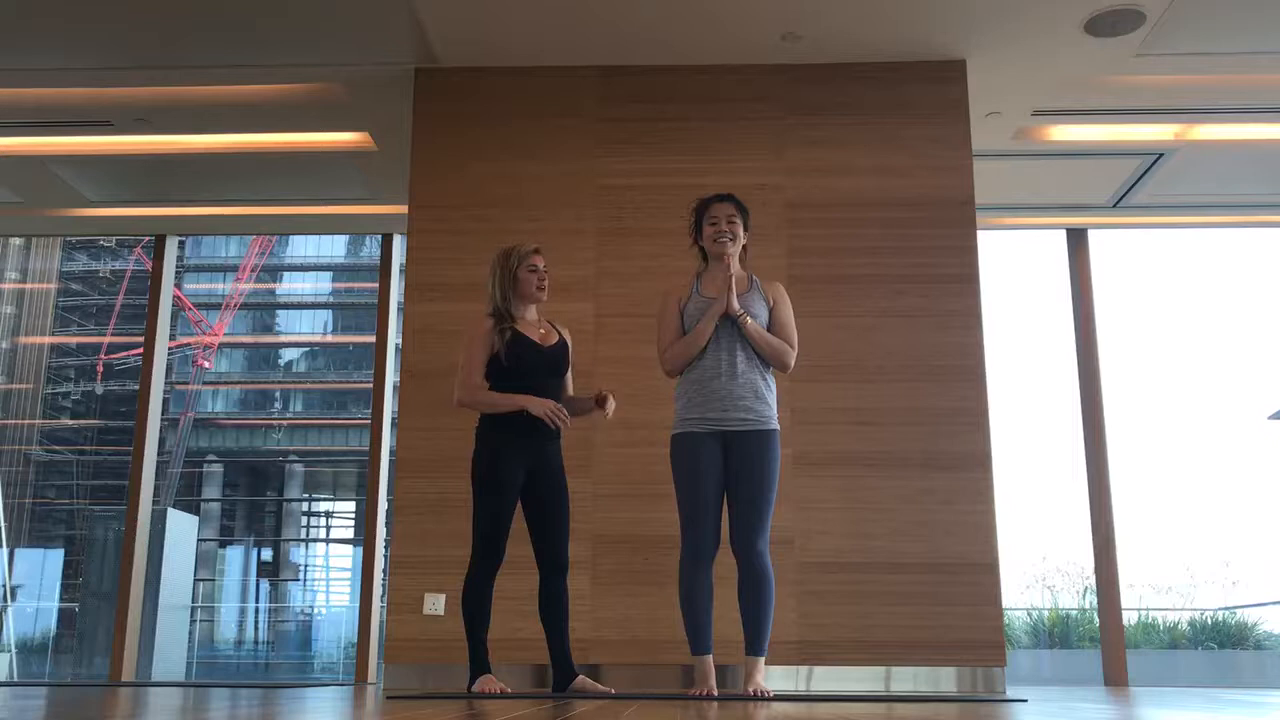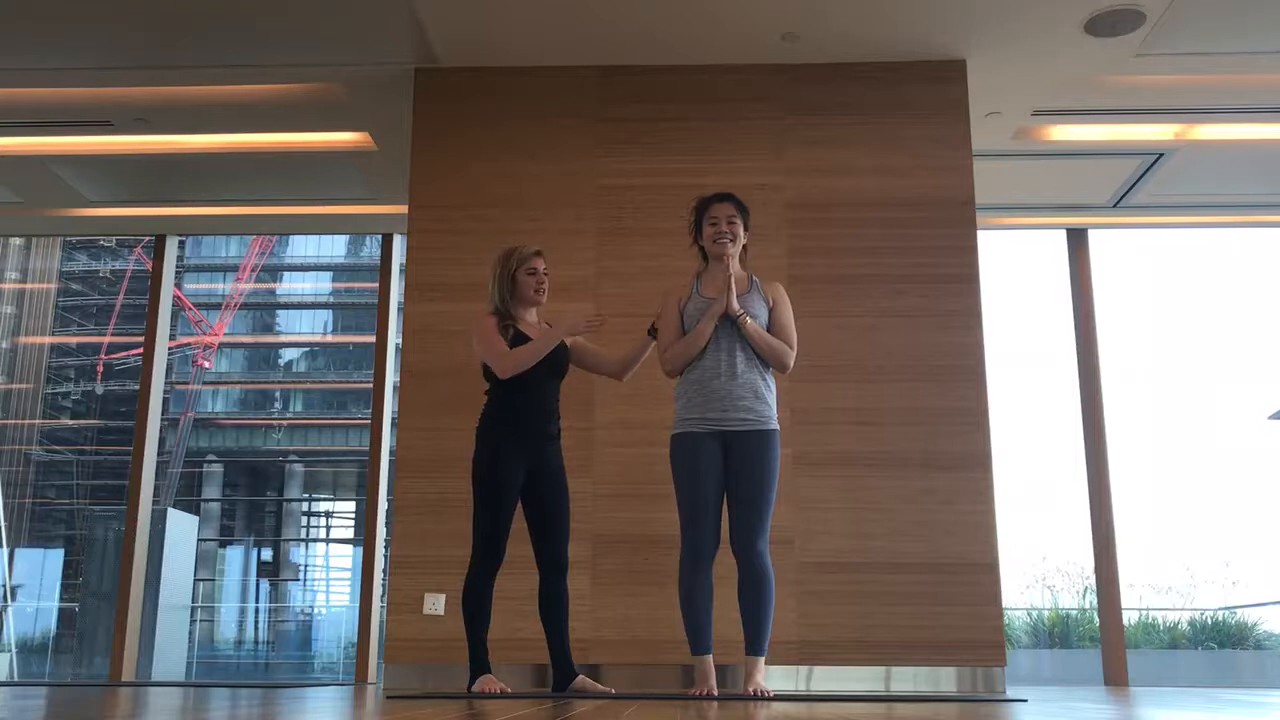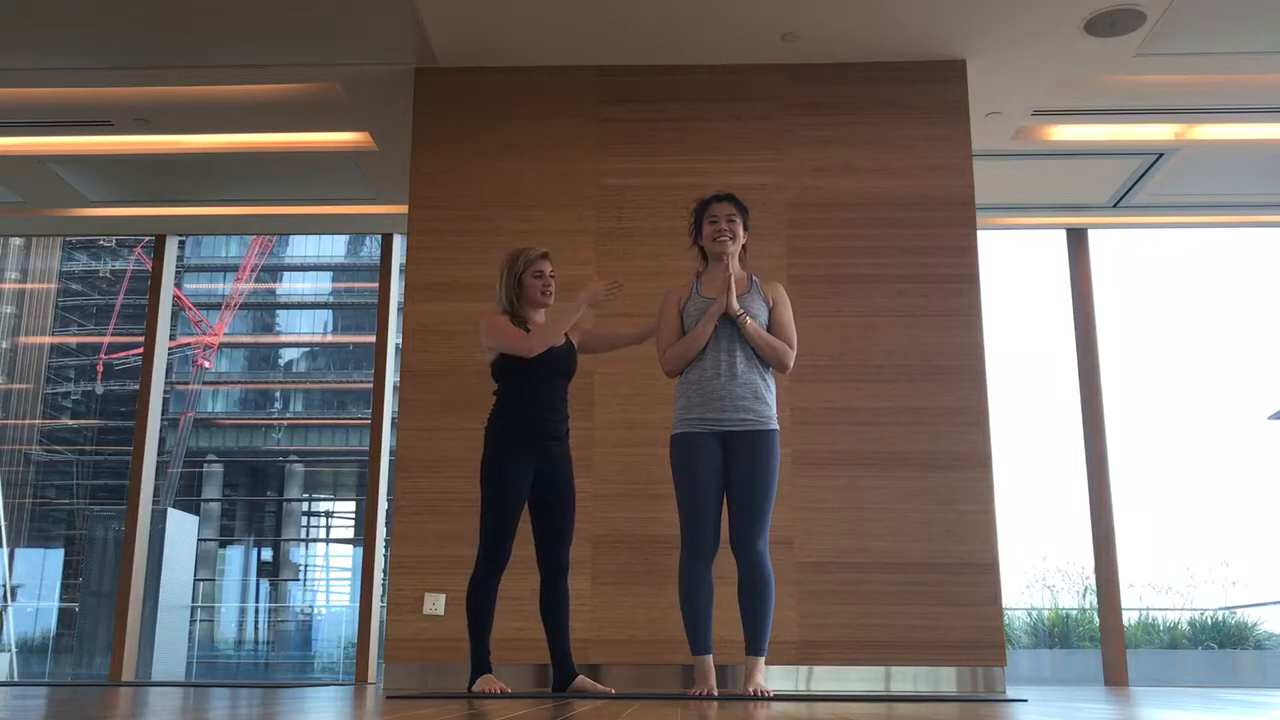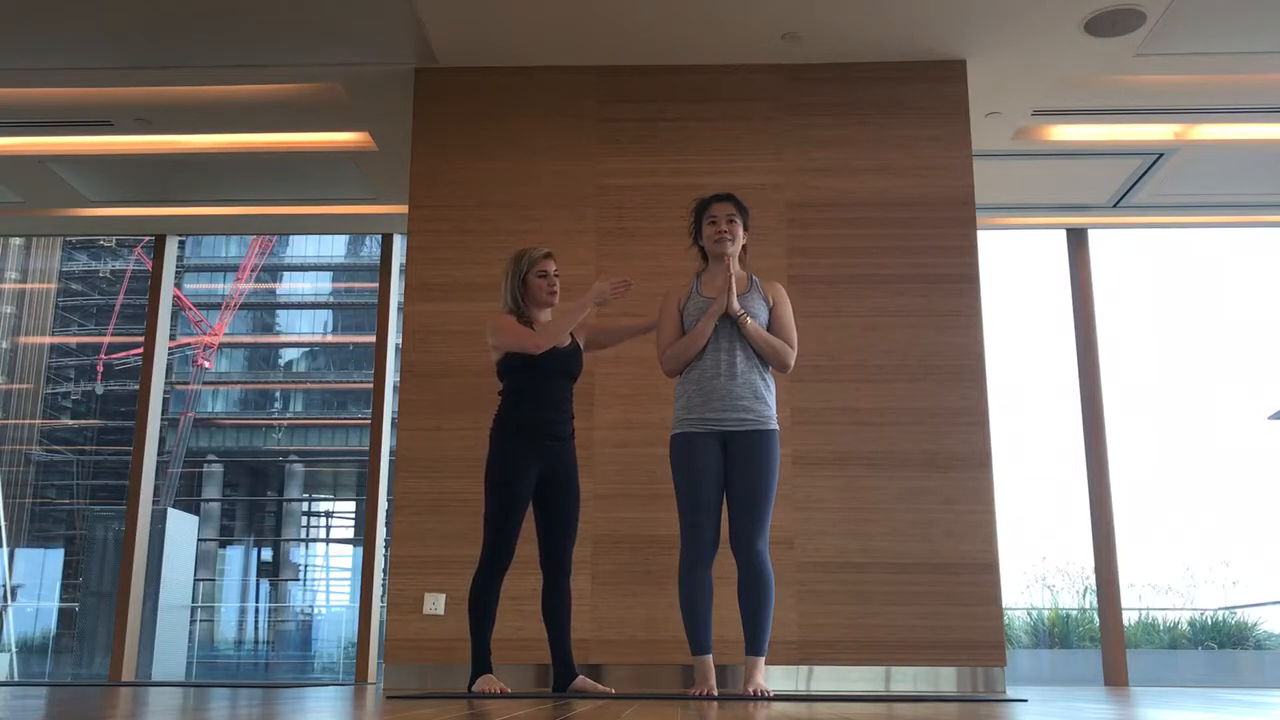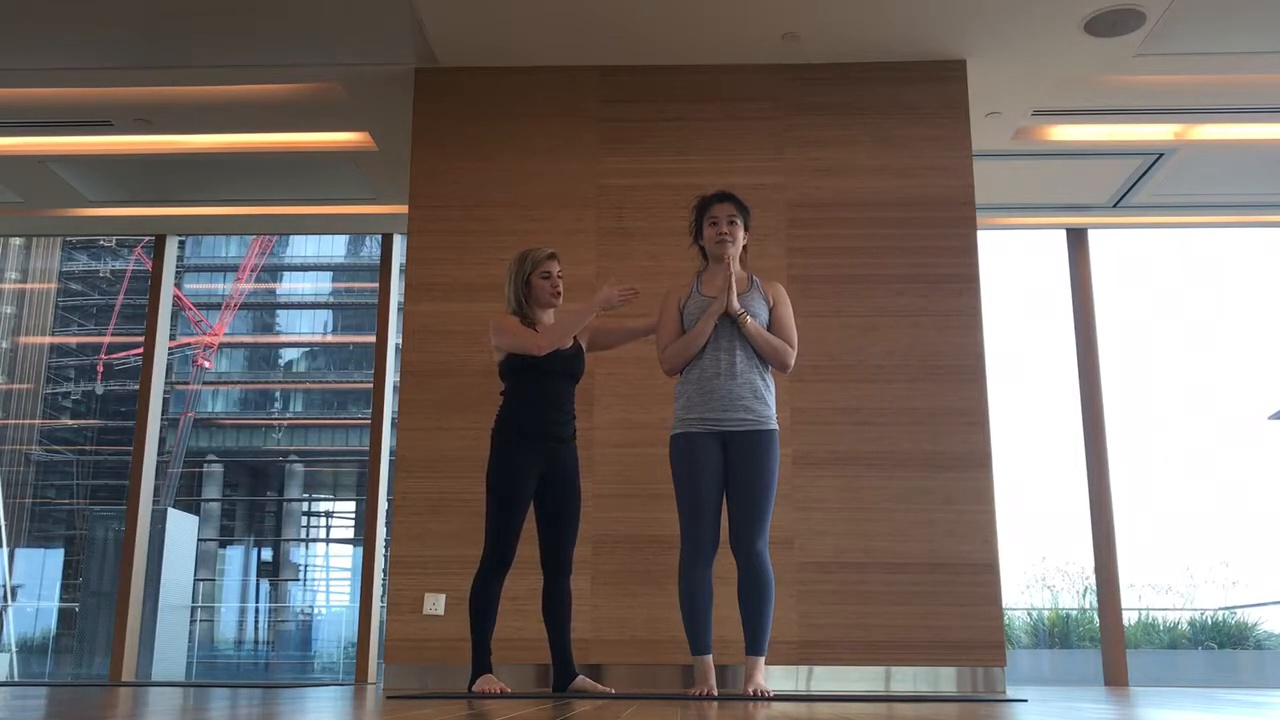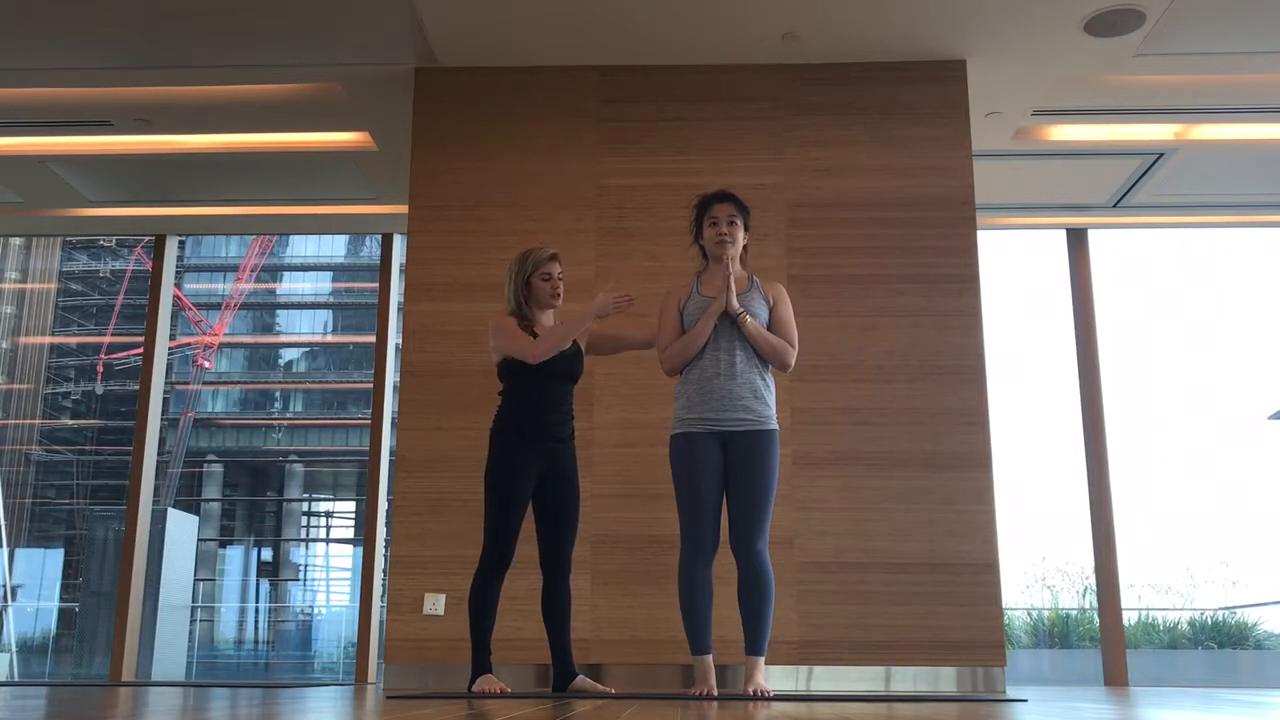
dt=0.4s
person 1, frame 1
left shoulder: (770, 292)
right shoulder: (680, 296)
left elbow: (787, 359)
right elbow: (670, 363)
left wrist: (740, 314)
right wrist: (714, 313)
left hip: (755, 428)
right hip: (695, 429)
left knee: (752, 546)
right knee: (698, 546)
left ankle: (755, 666)
right ankle: (703, 668)
person 1, frame 2
left shoulder: (770, 293)
right shoulder: (680, 297)
left elbow: (787, 360)
right elbow: (670, 363)
left wrist: (739, 315)
right wrist: (713, 314)
left hip: (755, 428)
right hip: (696, 430)
left knee: (752, 547)
right knee: (699, 547)
left ankle: (755, 667)
right ankle: (704, 668)
person 1, frame 3
left shoulder: (769, 292)
right shoulder: (681, 297)
left elbow: (786, 359)
right elbow: (670, 363)
left wrist: (739, 314)
right wrist: (713, 313)
left hip: (755, 428)
right hip: (695, 429)
left knee: (752, 546)
right knee: (698, 546)
left ankle: (756, 666)
right ankle: (704, 667)
person 1, frame 4
left shoulder: (770, 292)
right shoulder: (680, 297)
left elbow: (787, 359)
right elbow: (669, 363)
left wrist: (739, 314)
right wrist: (713, 313)
left hip: (755, 427)
right hip: (695, 429)
left knee: (752, 547)
right knee: (698, 547)
left ankle: (755, 667)
right ankle: (703, 667)
person 1, frame 5
left shoulder: (770, 292)
right shoulder: (681, 296)
left elbow: (787, 359)
right elbow: (669, 362)
left wrist: (739, 314)
right wrist: (713, 312)
left hip: (755, 427)
right hip: (695, 429)
left knee: (752, 546)
right knee: (698, 547)
left ankle: (756, 666)
right ankle: (703, 668)
person 1, frame 6
left shoulder: (770, 293)
right shoulder: (681, 296)
left elbow: (787, 359)
right elbow: (669, 362)
left wrist: (738, 313)
right wrist: (713, 313)
left hip: (754, 428)
right hip: (695, 430)
left knee: (751, 547)
right knee: (698, 547)
left ankle: (755, 666)
right ankle: (703, 667)
person 2, frame 1
left shoulder: (560, 335)
right shoulder: (490, 330)
right elbow: (465, 394)
left wrist: (597, 399)
right wrist: (526, 400)
left hip: (546, 453)
right hip: (500, 449)
left knee: (556, 562)
right knee: (488, 558)
left ankle: (565, 671)
right ankle: (479, 670)
person 2, frame 2
left shoulder: (562, 335)
right shoulder: (490, 325)
left elbow: (617, 370)
right elbow: (505, 367)
left wrist: (652, 335)
right wrist: (560, 334)
left hip: (546, 451)
right hip: (501, 448)
left knee: (555, 562)
right knee: (488, 557)
left ankle: (565, 671)
right ankle: (479, 670)
person 2, frame 3
left shoulder: (571, 333)
right shoulder: (496, 325)
left elbow: (634, 337)
right elbow: (531, 346)
right wrist: (582, 303)
left hip: (555, 451)
right hip: (509, 447)
left knee: (556, 563)
right knee: (494, 556)
left ankle: (565, 671)
right ankle: (480, 670)
person 2, frame 4
left shoulder: (578, 332)
right shoulder: (503, 326)
left elbow: (640, 328)
right elbow: (538, 343)
right wrist: (589, 301)
left hip: (560, 451)
right hip: (515, 447)
left knee: (559, 563)
right knee: (497, 556)
left ankle: (565, 671)
right ankle: (481, 670)
person 2, frame 5
left shoulder: (580, 333)
right shoulder: (505, 326)
left elbow: (641, 329)
right elbow: (540, 345)
right wrist: (595, 305)
left hip: (562, 452)
right hip: (516, 447)
left knee: (560, 564)
right knee: (498, 557)
left ankle: (565, 671)
right ankle: (481, 670)
person 2, frame 6
left shoulder: (578, 336)
right shoulder: (504, 327)
left elbow: (641, 340)
right elbow: (535, 352)
right wrist: (592, 311)
left hip: (560, 452)
right hip: (514, 448)
left knee: (559, 564)
right knee: (497, 556)
left ankle: (565, 671)
right ankle: (481, 669)
